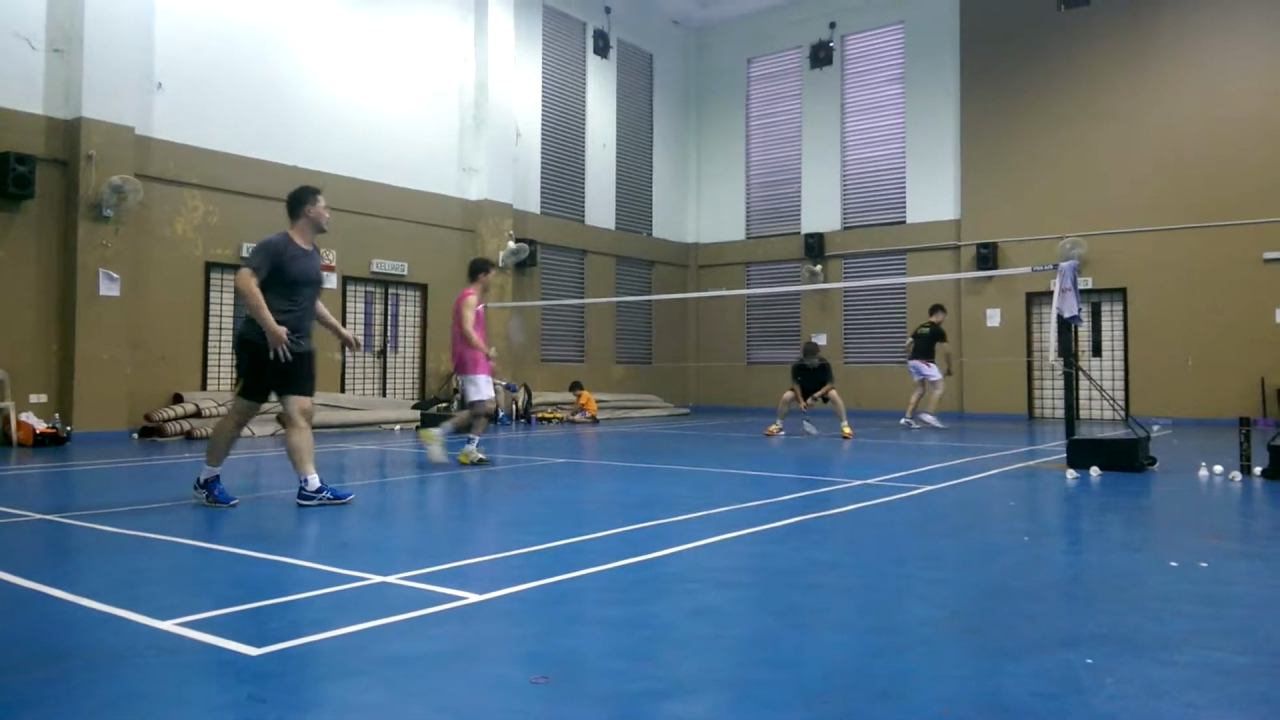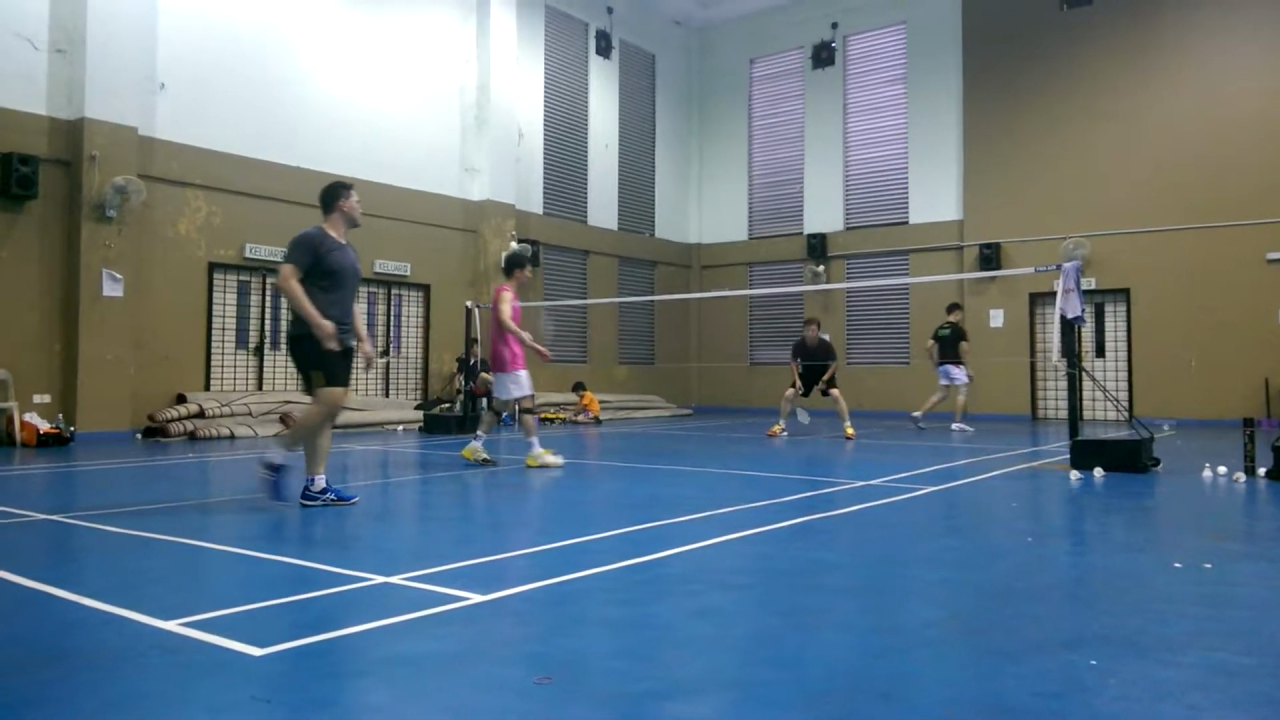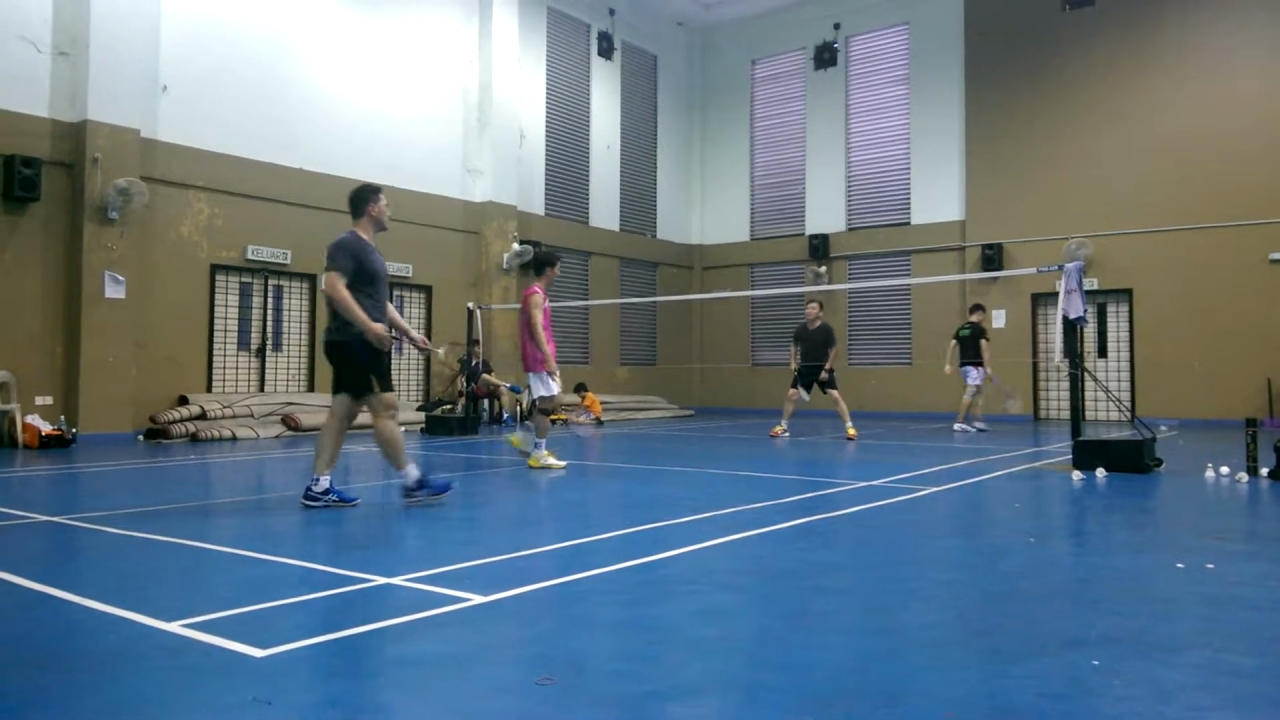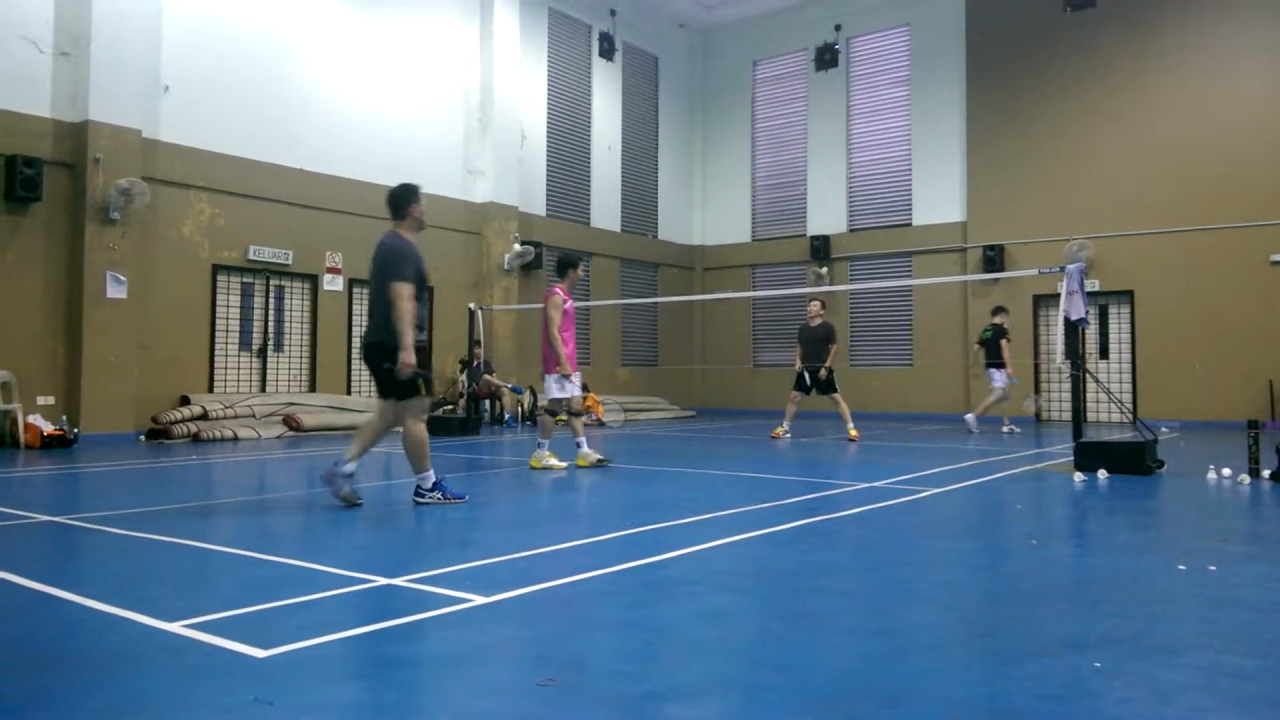
dt=0.3s
person 1, frame 1
left shoulder: (314, 255)
right shoulder: (274, 246)
right elbow: (244, 283)
left wrist: (339, 330)
right wrist: (270, 327)
left hip: (297, 348)
right hip: (261, 344)
left knee: (300, 415)
right knee: (241, 413)
left ankle: (310, 486)
right ankle: (207, 479)
person 1, frame 2
left shoulder: (349, 250)
right shoulder: (311, 240)
right elbow: (286, 280)
left wrist: (362, 339)
right wrist: (316, 321)
left hip: (339, 342)
right hip: (312, 338)
left knee: (329, 411)
right knee: (330, 401)
left ankle: (316, 486)
right ankle: (276, 457)
person 1, frame 3
left shoulder: (370, 250)
right shoulder: (347, 245)
left elbow: (381, 302)
right elbow: (332, 288)
left wrist: (409, 333)
right wrist: (368, 325)
left hip: (358, 344)
right hip: (354, 342)
left knee: (341, 414)
right knee: (385, 409)
left ankle: (318, 487)
right ankle: (412, 482)
person 1, frame 4
left shoulder: (391, 245)
right shoulder: (403, 249)
right elbow: (403, 299)
right wrist: (406, 347)
left hip: (381, 344)
right hip: (394, 346)
left knee: (390, 413)
right knee: (415, 413)
left ankle: (344, 466)
right ankle: (427, 486)
person 2, frame 1
left shoulder: (473, 298)
right shoulder: (471, 297)
right elbow: (467, 330)
left wrist: (486, 357)
right wrist: (486, 350)
left hip: (477, 363)
right hip: (471, 363)
left knee: (489, 406)
right knee: (483, 409)
left ankle: (469, 449)
right ankle: (436, 434)
person 2, frame 2
left shoulder: (509, 294)
right shoulder: (505, 293)
right elbow: (505, 321)
left wrist: (534, 346)
right wrist: (522, 335)
left hip: (506, 360)
right hip: (510, 361)
left knee: (499, 406)
right knee: (527, 403)
left ankle: (475, 446)
right ankle: (535, 453)
person 2, frame 3
left shoulder: (539, 294)
right shoulder: (535, 295)
right elbow: (536, 329)
right wrist: (548, 359)
left hip: (544, 359)
right hip: (539, 360)
left knee: (550, 402)
right knee: (545, 404)
left ankle: (523, 438)
right ankle: (538, 453)
person 2, frame 4
left shoulder: (564, 296)
right shoulder: (555, 296)
right elbow: (553, 332)
right wrist: (562, 362)
left hip: (569, 363)
right hip: (559, 363)
left knee: (576, 406)
right knee: (554, 406)
left ankle: (584, 452)
right ankle: (540, 454)
